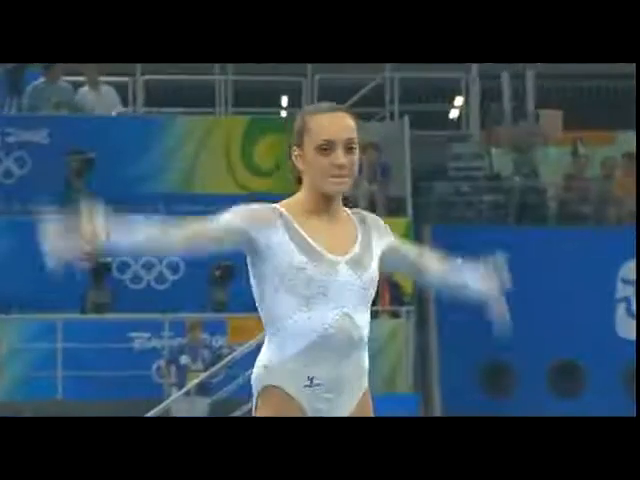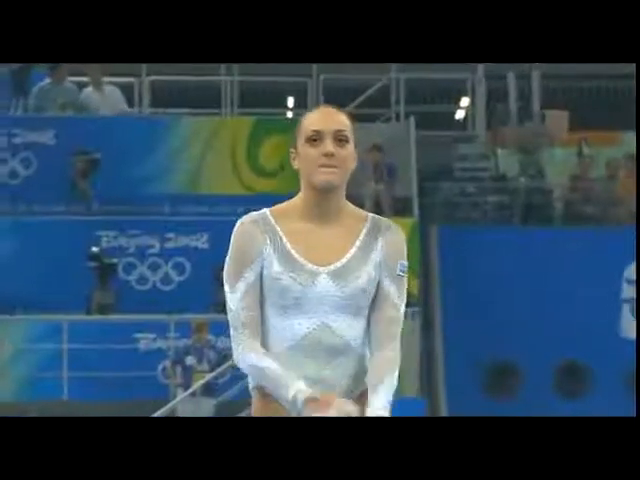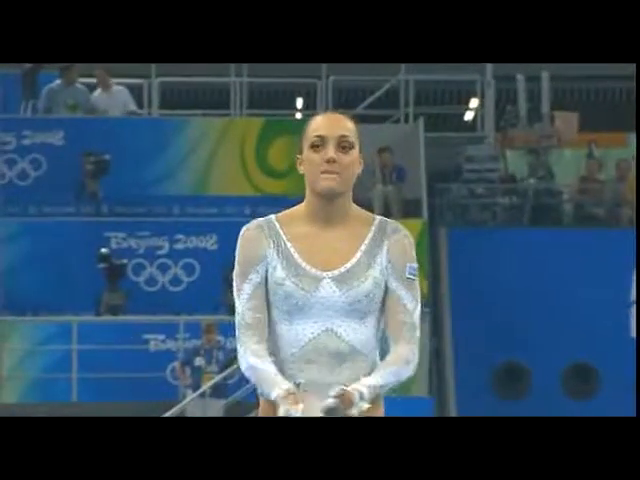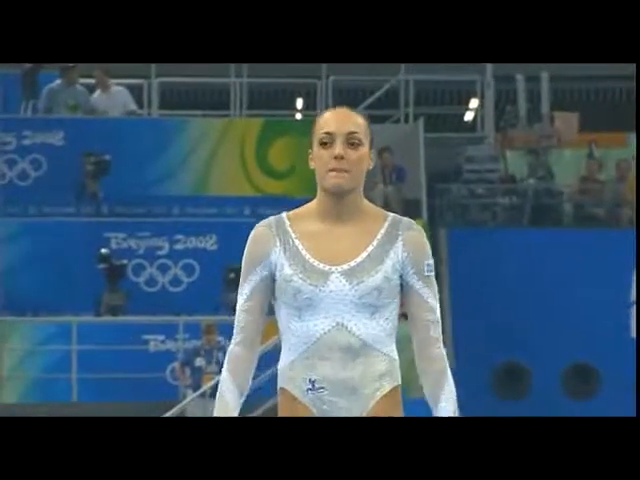
dt=0.3s
person 1, frame 1
left shoulder: (370, 230)
right shoulder: (264, 223)
left elbow: (428, 265)
right elbow: (185, 236)
left wrist: (476, 280)
right wrist: (106, 234)
left hip: (351, 403)
right hip: (286, 397)
person 1, frame 2
left shoulder: (385, 238)
right shoulder: (254, 232)
left elbow: (388, 345)
right elbow: (244, 346)
left wrist: (378, 410)
right wrist: (305, 396)
left hip: (351, 407)
right hip: (278, 405)
person 1, frame 3
left shoulder: (392, 240)
right shoulder: (260, 238)
left elbow: (406, 349)
right elbow: (249, 345)
left wrist: (359, 392)
right wrist: (285, 396)
left hip: (361, 410)
right hip: (285, 411)
person 1, frame 4
left shoulder: (405, 238)
right shoulder: (270, 238)
left elbow: (429, 344)
right elbow: (243, 344)
left wrist: (447, 415)
right wrist: (223, 416)
left hip: (378, 409)
right hip: (299, 409)
